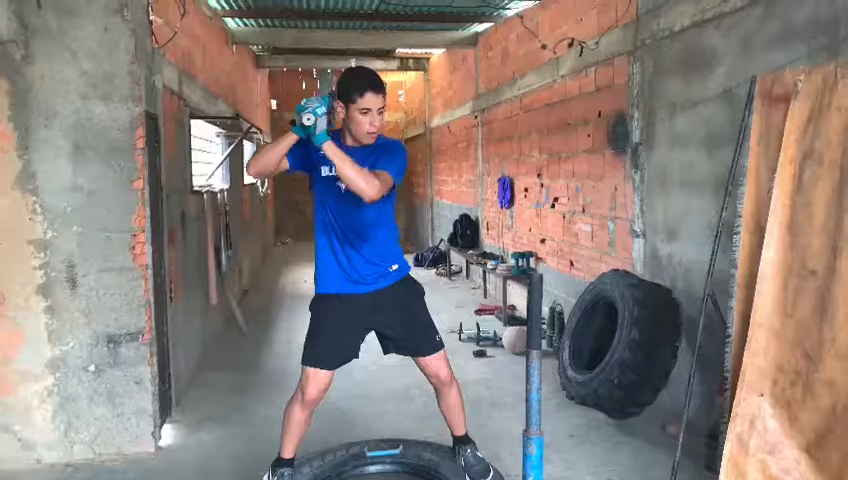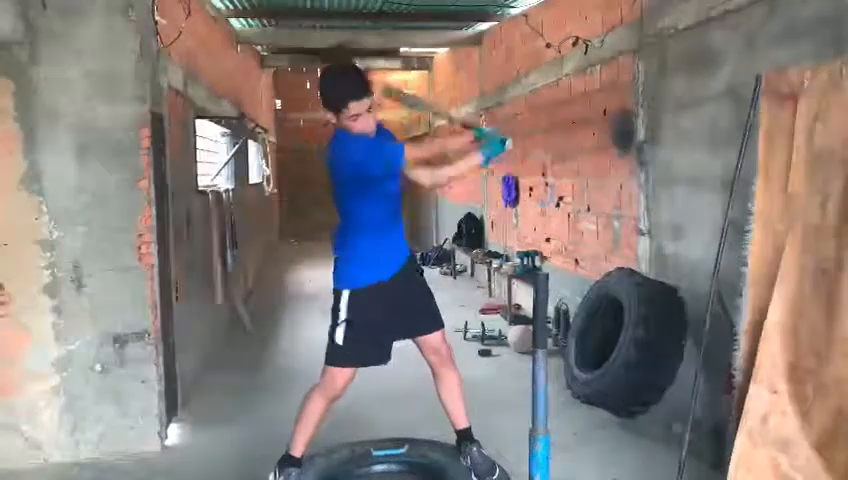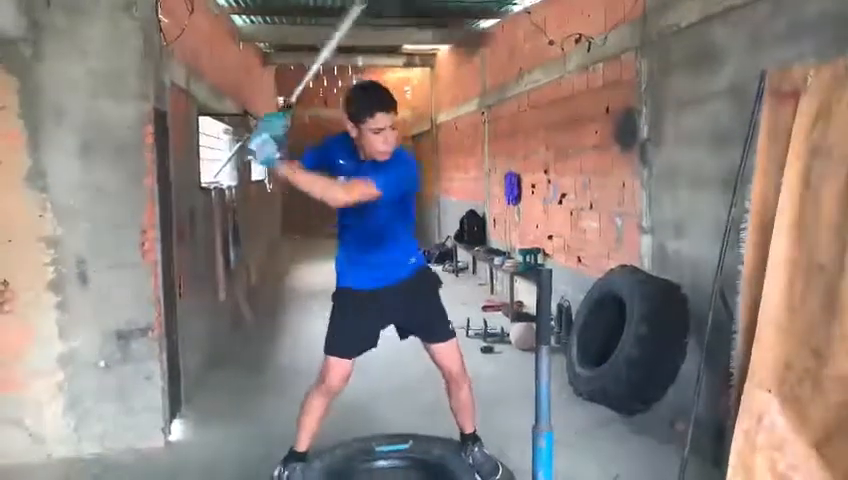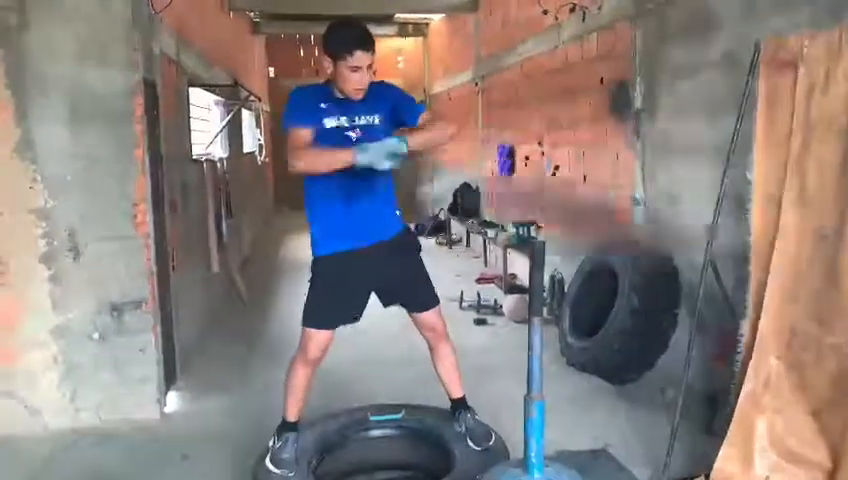
dt=0.7s
person 1, frame 1
left shoulder: (392, 151)
right shoulder: (315, 147)
left elbow: (372, 190)
right elbow: (256, 168)
left wrist: (325, 141)
right wrist: (299, 130)
left hip: (393, 285)
right hip: (337, 293)
left knee: (441, 374)
right knee: (310, 391)
left ankle: (463, 446)
person 1, frame 2
left shoulder: (373, 137)
right shoulder: (350, 148)
left elbow: (424, 176)
right elbow: (428, 150)
left wrist: (481, 156)
right wrist: (478, 136)
left hip: (400, 266)
right hip: (360, 281)
left knee: (440, 354)
right knee: (334, 382)
left ankle: (467, 444)
person 1, frame 3
left shoulder: (402, 166)
right shoulder: (336, 147)
left elbow: (342, 194)
right elbow: (300, 171)
left wrist: (279, 165)
right wrist: (280, 155)
left hip: (409, 279)
right hip: (357, 286)
left knee: (454, 369)
right knee: (330, 381)
left ankle: (471, 443)
person 1, frame 4
left shoulder: (386, 96)
right shoulder: (304, 101)
left elbow: (442, 128)
right elbow: (300, 159)
left wrist: (401, 143)
right wrist: (360, 154)
left hip: (391, 239)
right hip: (336, 248)
left knee: (435, 329)
right knee: (311, 349)
left ankle: (461, 411)
right ankle: (287, 432)
